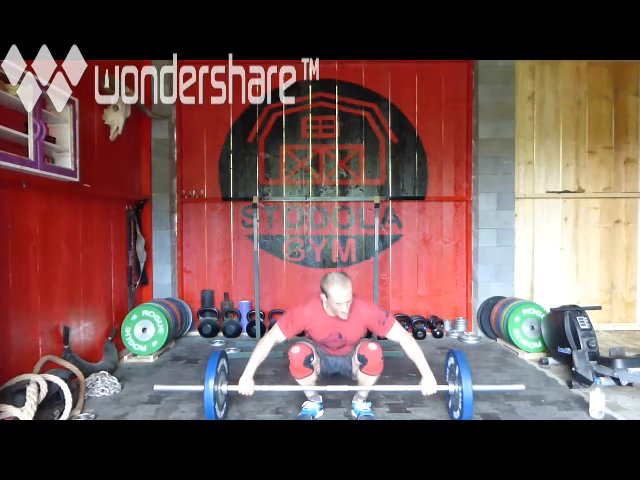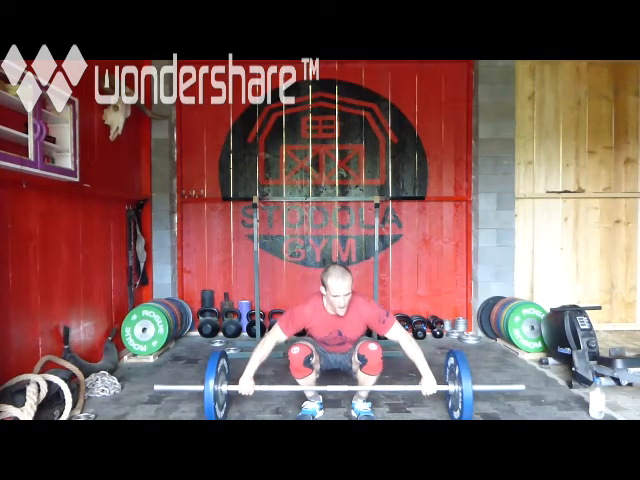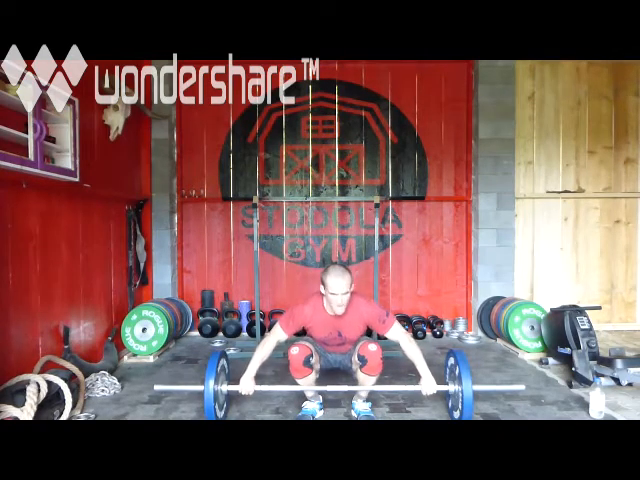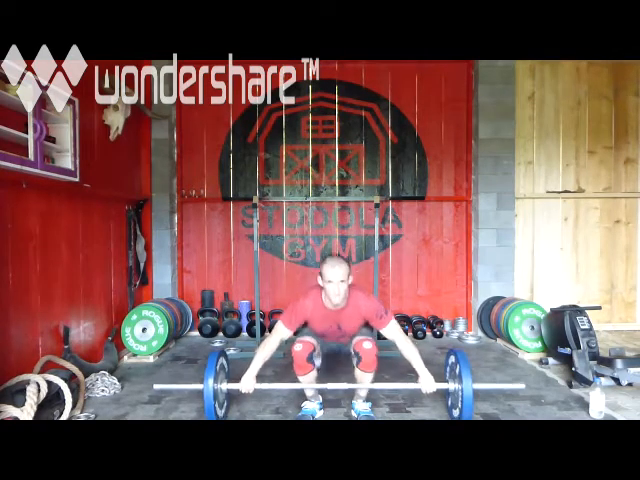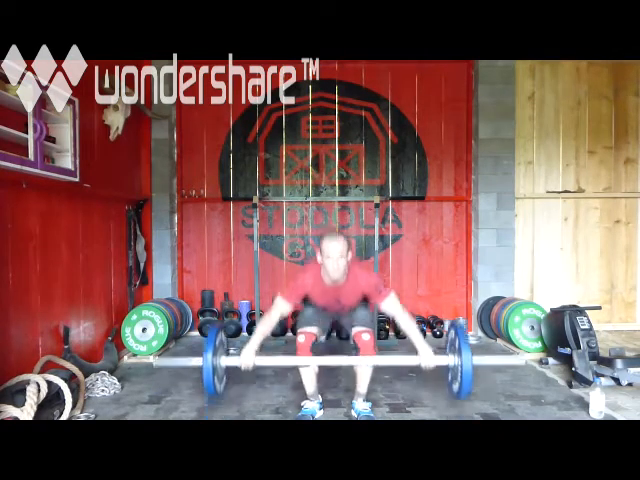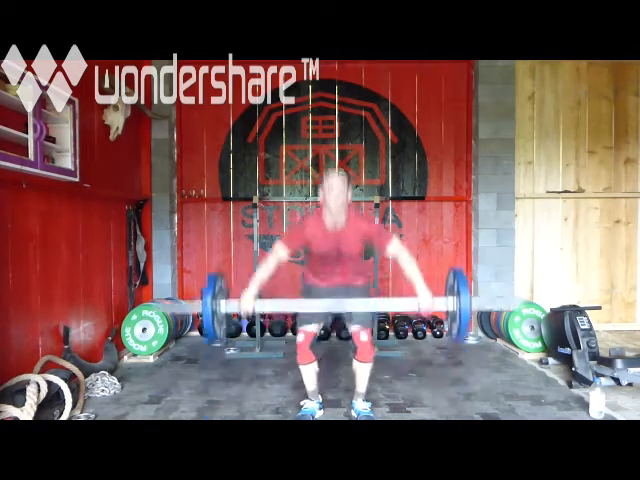
dt=0.2s
person 1, frame 1
left shoulder: (366, 309)
right shoulder: (306, 311)
left elbow: (404, 337)
right elbow: (270, 339)
left wrist: (427, 375)
right wrist: (247, 376)
left hip: (352, 359)
right hip: (321, 358)
left knee: (373, 351)
right knee: (297, 353)
left ankle: (360, 401)
right ankle: (313, 401)
person 1, frame 2
left shoulder: (366, 308)
right shoulder: (306, 310)
left elbow: (403, 337)
right elbow: (271, 338)
left wrist: (427, 375)
right wrist: (247, 375)
left hip: (352, 355)
right hip: (321, 354)
left knee: (373, 351)
right knee: (297, 353)
left ankle: (360, 401)
right ankle: (313, 401)
person 1, frame 3
left shoulder: (366, 308)
right shoulder: (306, 310)
left elbow: (403, 337)
right elbow: (272, 338)
left wrist: (426, 375)
right wrist: (249, 375)
left hip: (352, 354)
right hip: (320, 353)
left knee: (373, 352)
right knee: (296, 354)
left ankle: (360, 402)
right ankle: (313, 401)
person 1, frame 4
left shoulder: (364, 302)
right shoulder: (306, 303)
left elbow: (399, 336)
right elbow: (275, 337)
left wrist: (423, 373)
right wrist: (251, 373)
left hip: (353, 338)
right hip: (320, 339)
left knee: (368, 349)
right knee: (300, 349)
left ankle: (360, 402)
right ankle: (312, 402)
person 1, frame 5
left shoulder: (364, 277)
right shoulder: (307, 277)
left elbow: (398, 310)
right elbow: (275, 311)
left wrist: (423, 348)
right wrist: (250, 348)
left hip: (356, 306)
right hip: (317, 306)
left knee: (365, 341)
right knee: (304, 341)
left ankle: (360, 402)
right ankle: (312, 402)
person 1, frame 6
left shoulder: (363, 225)
right shoulder: (307, 226)
left elbow: (400, 252)
right elbow: (275, 256)
left wrist: (422, 290)
right wrist: (250, 292)
left hip: (354, 285)
right hip: (317, 286)
left knee: (363, 340)
right knee: (304, 339)
left ankle: (360, 404)
right ankle: (312, 403)
